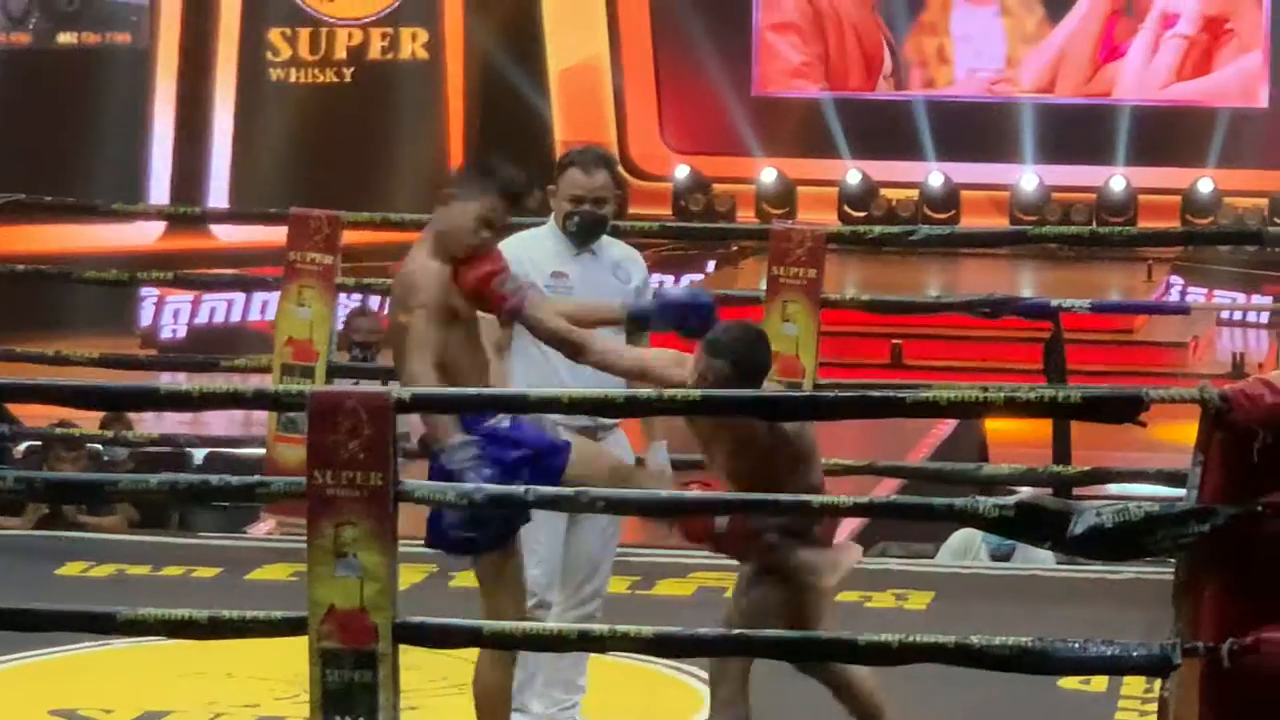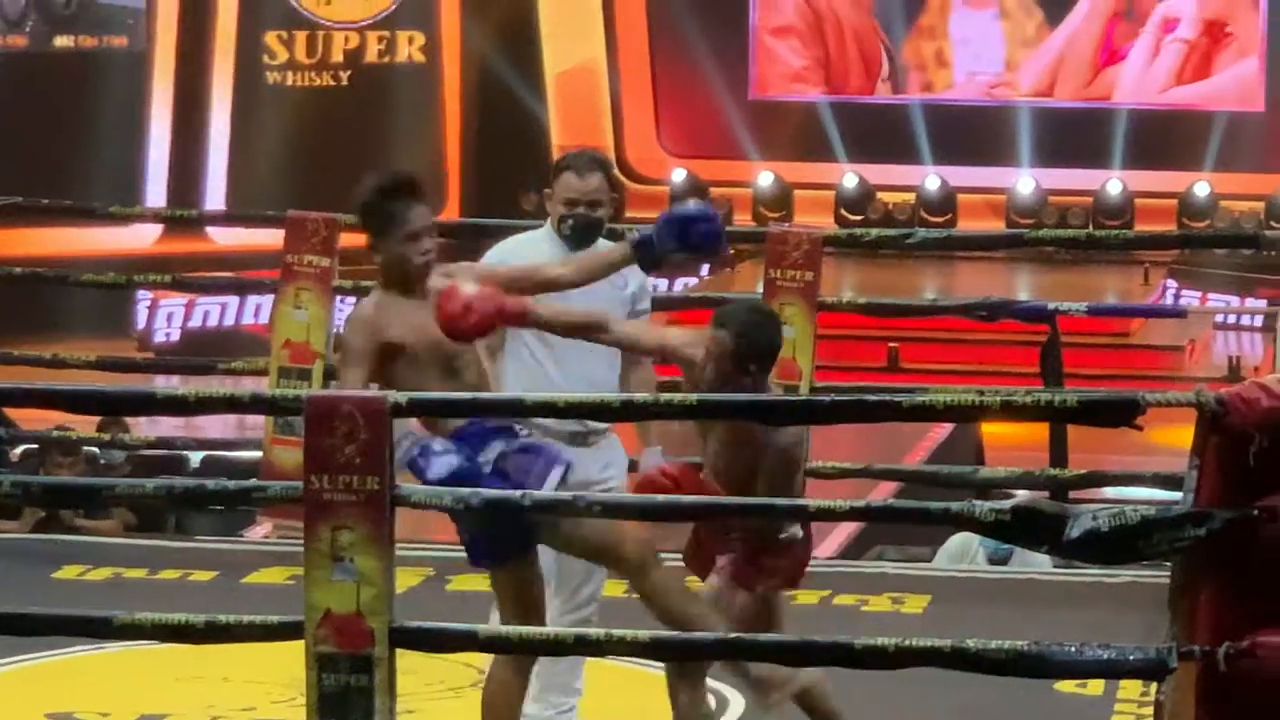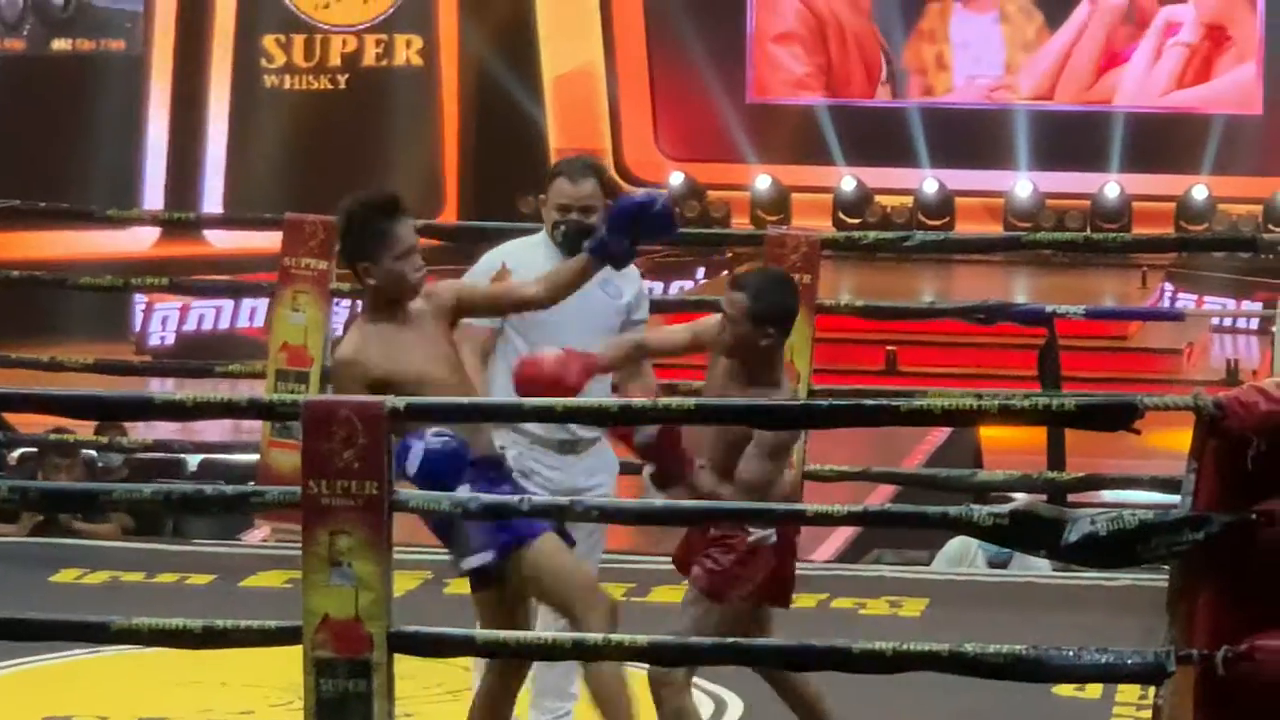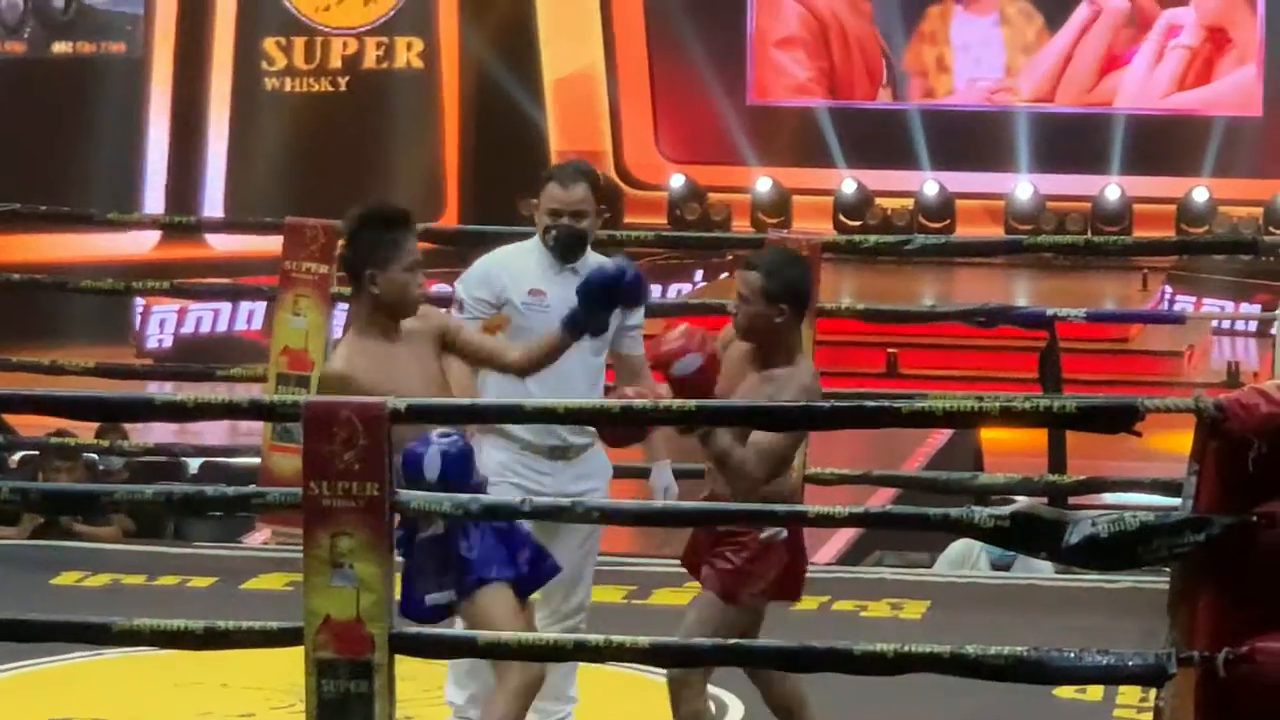
dt=0.1s
person 1, frame 1
left shoulder: (630, 265)
right shoulder: (517, 254)
left wrist: (657, 441)
left hip: (606, 446)
left knee: (585, 591)
right knee: (532, 586)
person 1, frame 2
left shoulder: (627, 270)
right shoulder: (512, 258)
left elbow: (637, 364)
right elbow: (480, 353)
left wrist: (651, 446)
left hip: (599, 453)
left knee: (581, 596)
person 1, frame 3
left shoulder: (624, 278)
right shoulder: (504, 264)
left elbow: (635, 373)
right elbow: (470, 359)
left hip: (591, 460)
right hip: (518, 454)
person 1, frame 4
right shoulder: (496, 270)
left elbow: (636, 378)
right elbow: (462, 365)
left wrist: (659, 458)
right wrist: (467, 446)
left hip: (583, 466)
right hip: (509, 459)
left knee: (567, 605)
person 2, frame 1
left shoulder: (456, 271)
right shoulder: (425, 277)
left elbow: (547, 312)
right elbow: (421, 377)
left wrist: (641, 314)
right wrist: (463, 454)
left hip: (463, 455)
right hip: (486, 440)
left knee: (505, 629)
right knee: (628, 480)
person 2, frame 2
left shoulder: (451, 279)
right shoulder: (370, 321)
left elbow: (560, 275)
left wrist: (647, 243)
right wrist: (412, 450)
left hip: (501, 452)
right hip: (477, 464)
right knee: (637, 550)
right ankle: (752, 669)
person 2, frame 3
left shoulder: (435, 300)
right shoulder: (355, 358)
left elbow: (537, 295)
left wrist: (601, 250)
right wrist: (403, 453)
left hip: (493, 480)
right hip: (467, 493)
left knee: (513, 655)
right knee: (594, 611)
person 2, frame 4
left shoulder: (426, 325)
right shoulder: (342, 372)
left elbow: (519, 360)
left wrist: (578, 319)
right wrist: (402, 467)
right hip: (438, 524)
left knee: (520, 660)
right knee: (523, 669)
person 3, frame 1
left shoulder: (791, 433)
right shoulder: (685, 374)
left elbow: (807, 517)
right elbow: (587, 347)
left wrist: (751, 534)
right wrist: (515, 301)
left hip: (797, 538)
right hip: (759, 527)
right knee: (810, 655)
person 3, frame 2
left shoulder: (783, 434)
right shoulder: (698, 353)
left elbow: (776, 525)
right elbow: (601, 325)
right wrist: (510, 308)
left hip: (766, 537)
right hip: (728, 516)
left knee: (687, 661)
person 3, frame 3
right shoulder: (720, 332)
left elbow: (736, 506)
right elbow: (643, 343)
left wrist: (673, 466)
right wrist: (585, 364)
left hip: (747, 536)
right hip: (720, 527)
left knee: (667, 673)
person 3, frame 4
left shoulder: (797, 387)
right shoulder: (745, 340)
left elbow: (748, 475)
right elbow: (702, 397)
left wrist: (705, 422)
right wrist: (672, 404)
left hip: (755, 534)
left knee: (686, 673)
